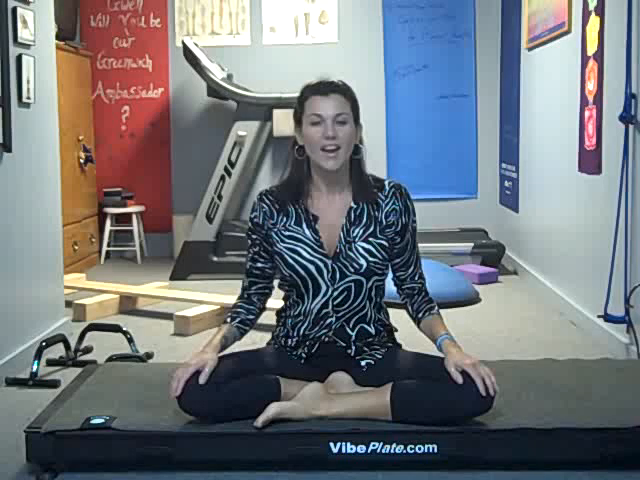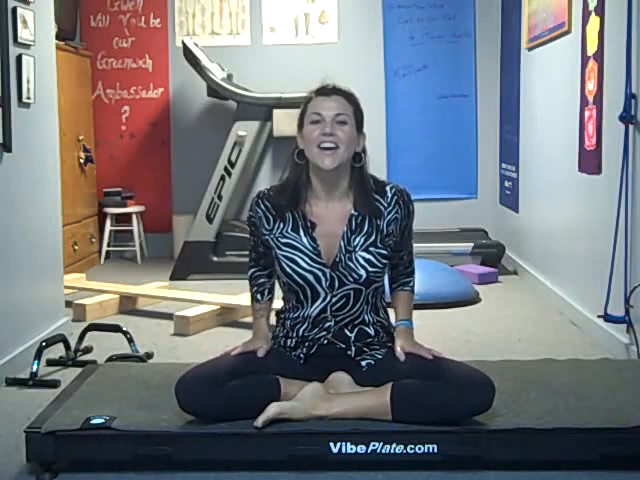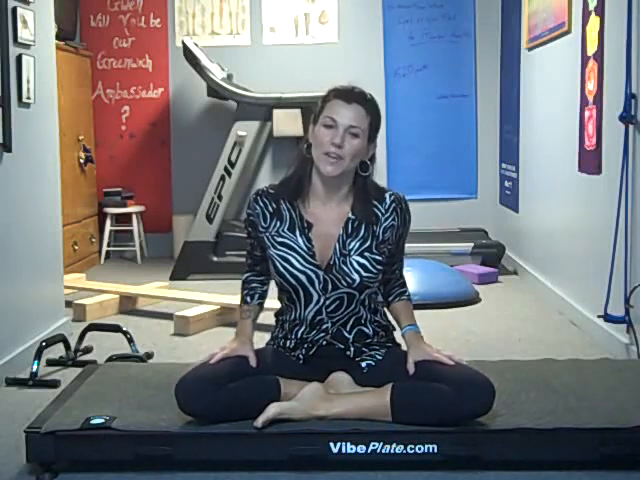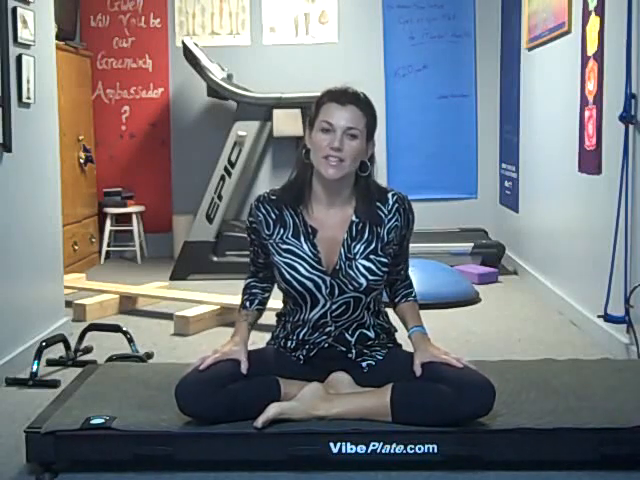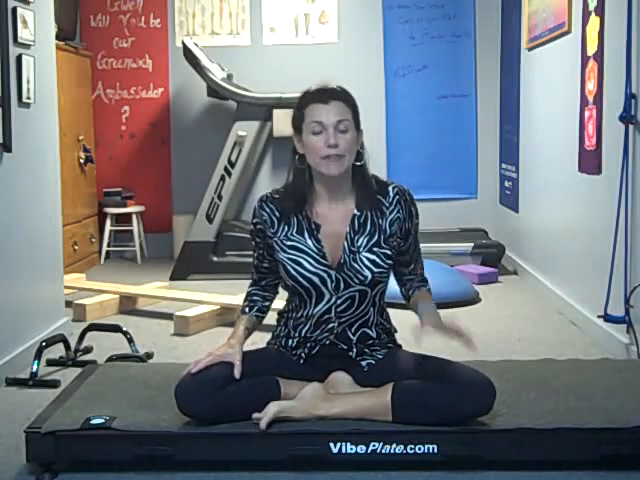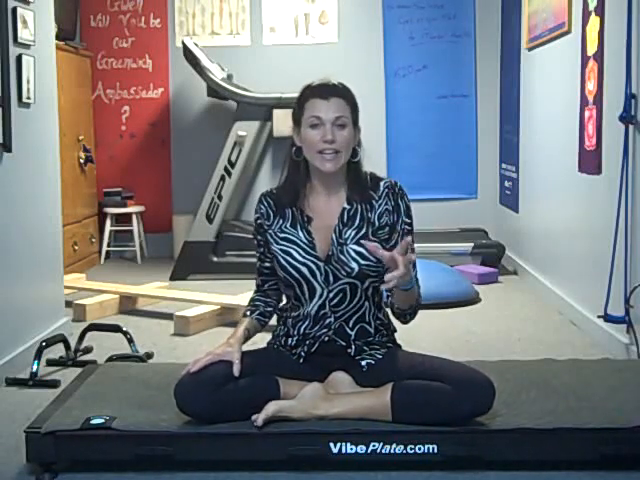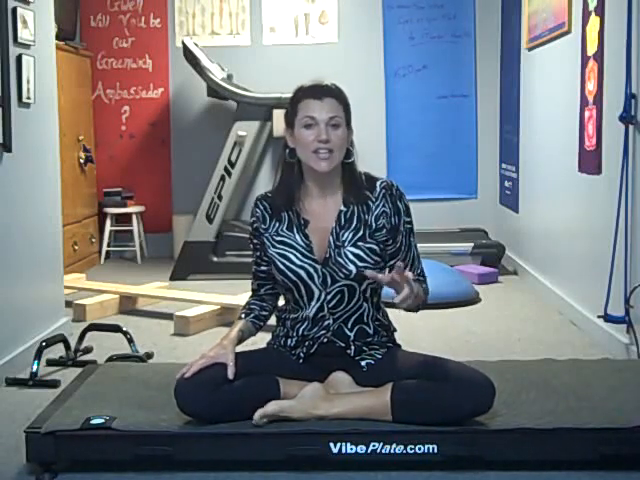
dt=0.5s
person 1, frame 1
left shoulder: (391, 201)
right shoulder: (271, 206)
left elbow: (412, 287)
right elbow: (254, 293)
left wrist: (449, 346)
right wrist: (213, 347)
left hip: (371, 355)
right hip: (294, 355)
left knee: (473, 393)
right knee: (195, 392)
left ankle: (316, 404)
right ankle: (338, 392)
person 1, frame 2
left shoulder: (392, 203)
right shoulder: (268, 207)
left wrist: (403, 330)
right wrist: (260, 330)
left hip: (370, 354)
right hip: (294, 354)
left knee: (476, 391)
right knee: (192, 391)
left ankle: (321, 404)
right ankle: (339, 391)
person 1, frame 3
left shoulder: (389, 209)
right shoulder: (267, 205)
left wrist: (413, 337)
right wrist: (244, 334)
left hip: (369, 355)
right hip: (293, 354)
left knee: (476, 393)
right knee: (192, 393)
left ankle: (320, 404)
right ankle: (339, 392)
person 1, frame 4
left shoulder: (393, 209)
right shoulder: (269, 210)
left wrist: (420, 338)
right wrist: (239, 337)
left hip: (370, 355)
right hip: (294, 354)
left knee: (477, 394)
right knee: (192, 394)
left ankle: (318, 405)
right ankle: (339, 392)
person 1, frame 5
left shoulder: (394, 202)
right shoulder: (273, 210)
left elbow: (413, 276)
left wrist: (428, 311)
right wrist: (236, 339)
left hip: (371, 355)
right hip: (295, 354)
left knee: (478, 392)
right knee: (191, 394)
left ankle: (318, 403)
right ankle: (339, 392)
person 1, frame 6
left shoulder: (386, 197)
right shoulder: (272, 206)
left elbow: (406, 312)
left wrist: (404, 277)
right wrist: (236, 339)
left hip: (370, 355)
right hip: (294, 354)
left knee: (477, 392)
right knee: (192, 392)
left ankle: (319, 404)
right ankle: (335, 392)
person 1, frame 7
left shoulder: (383, 198)
right shoulder: (268, 209)
left elbow: (418, 291)
right elbow: (264, 295)
left wrist: (406, 289)
right wrist: (230, 340)
left hip: (369, 355)
right hip: (294, 355)
left knee: (476, 392)
right knee: (191, 392)
left ankle: (315, 405)
right ankle: (340, 392)
